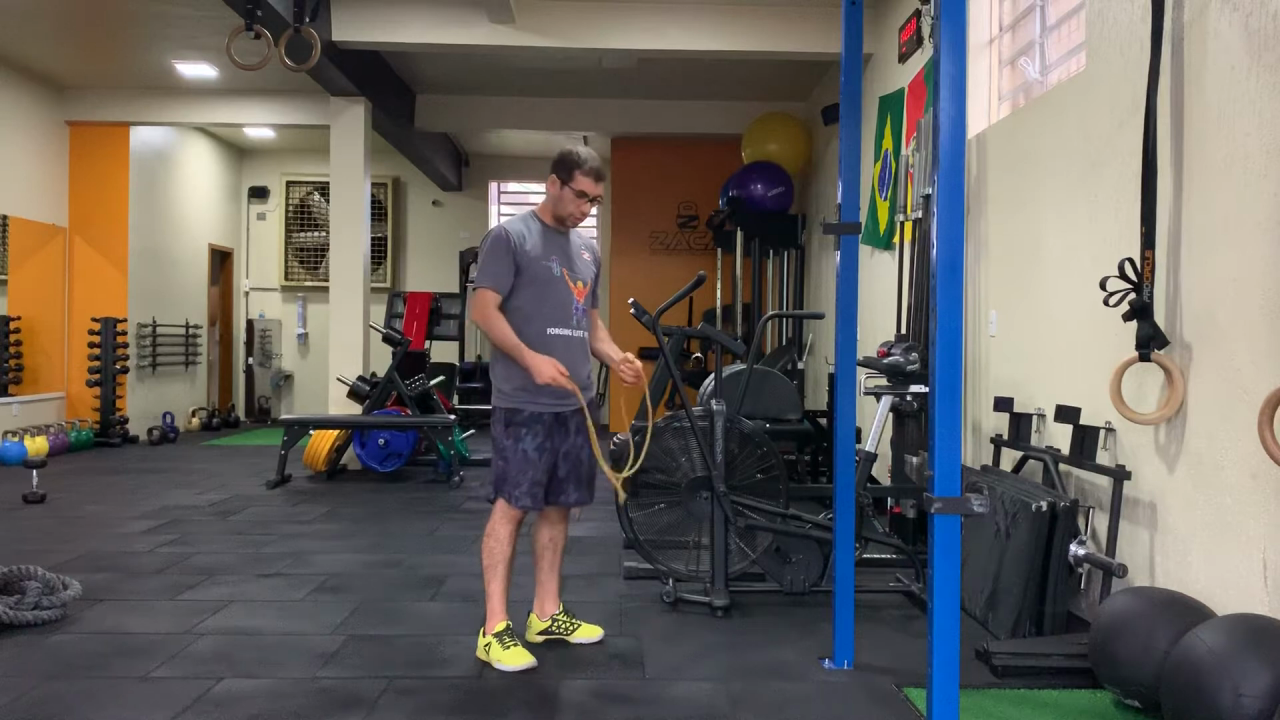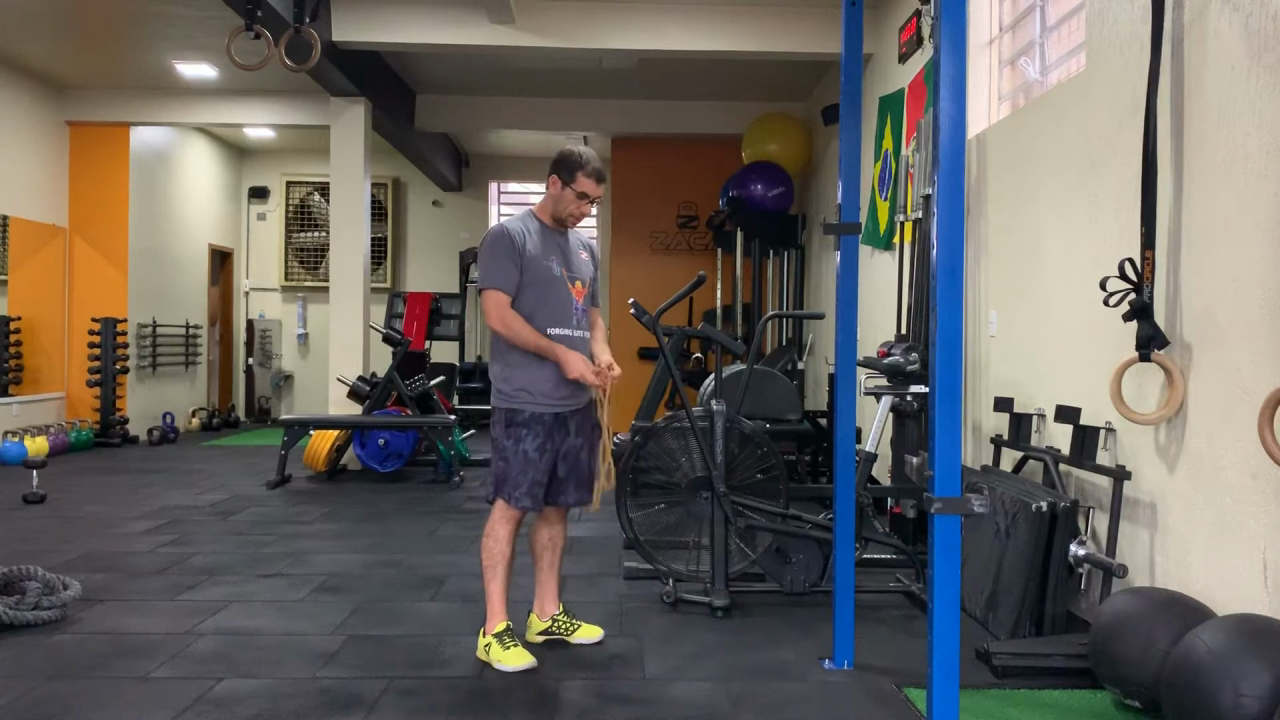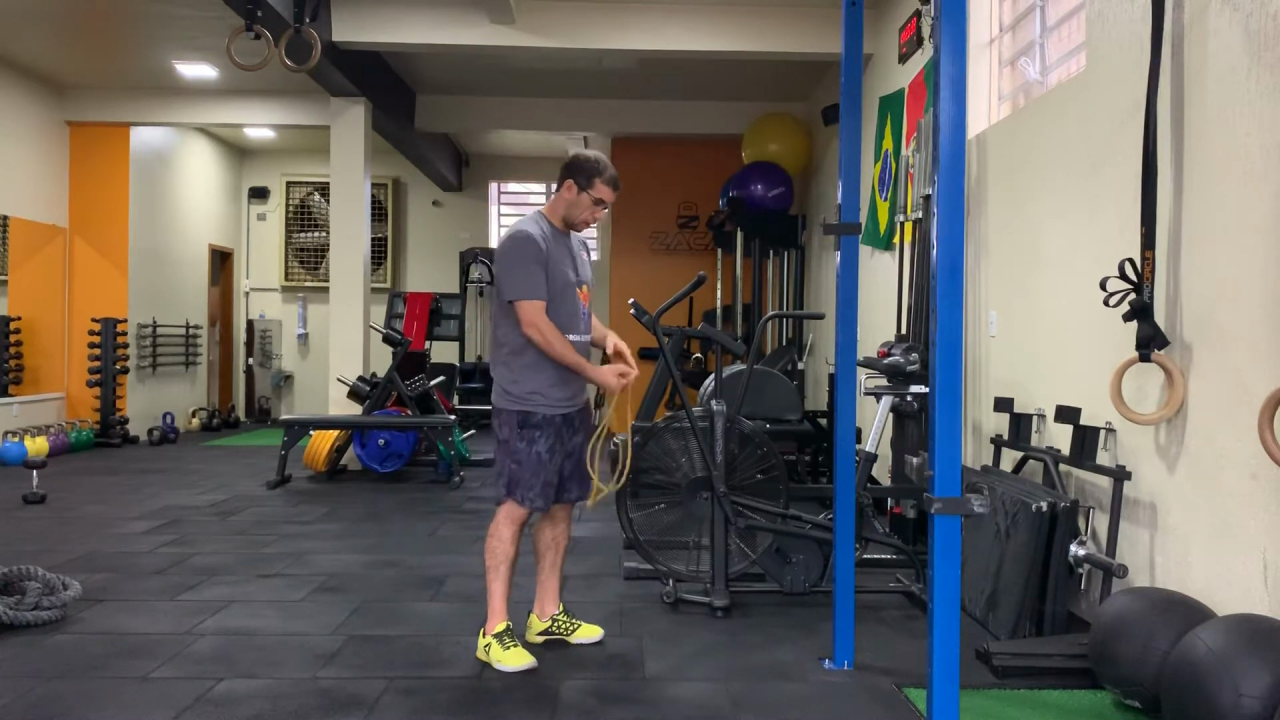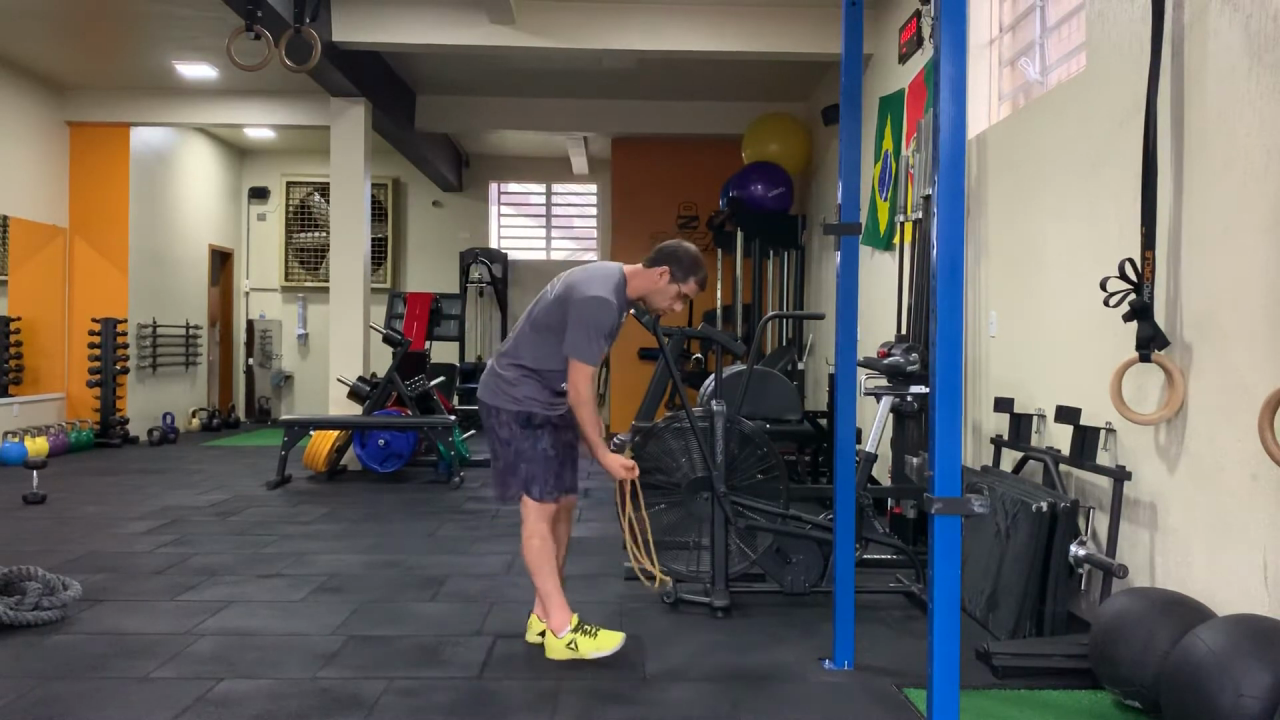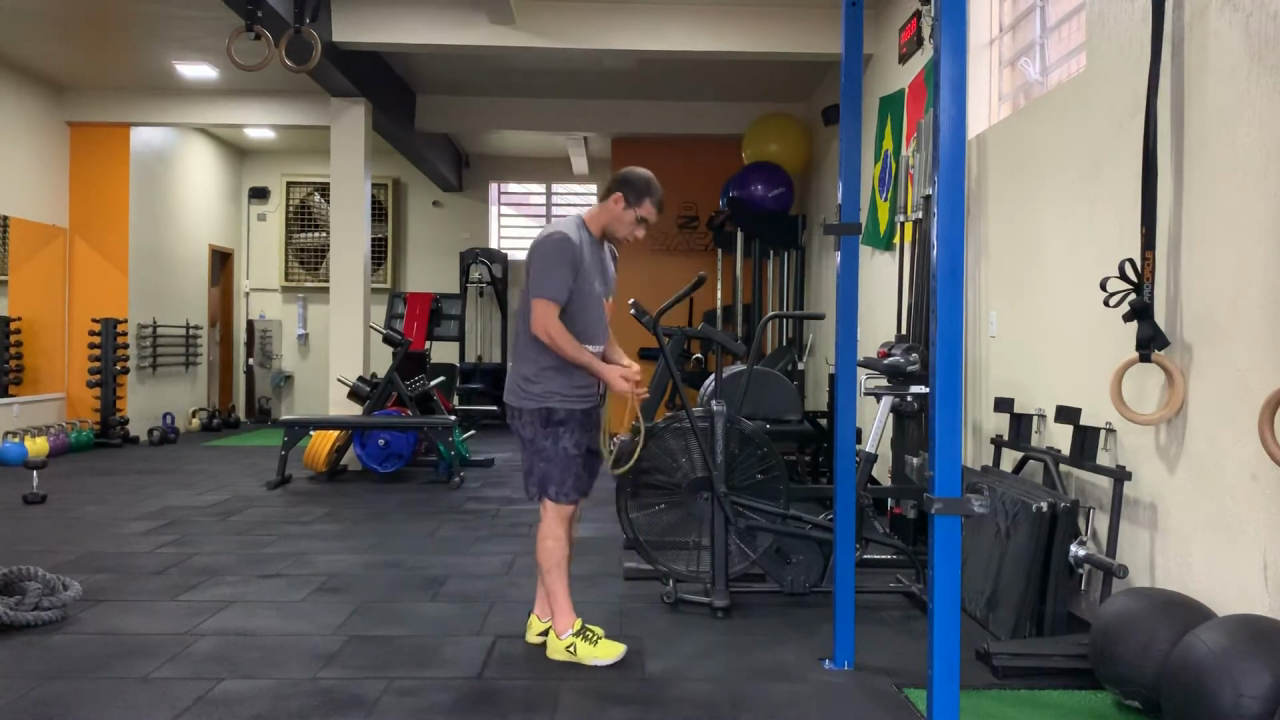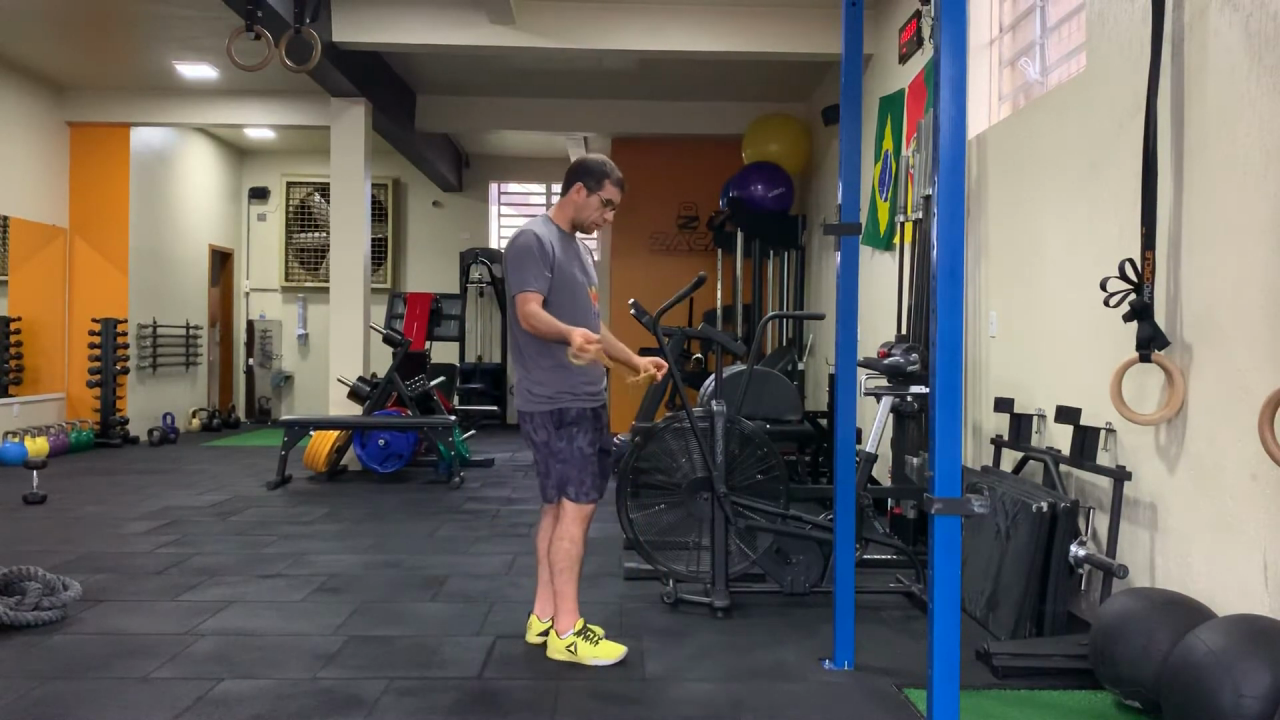
dt=0.7s
person 1, frame 1
left shoulder: (587, 249)
right shoulder: (509, 237)
right elbow: (484, 308)
left wrist: (614, 356)
right wrist: (529, 357)
left hip: (575, 404)
right hip: (524, 403)
left knee: (558, 508)
right knee: (511, 507)
left ankle: (546, 614)
right ankle: (494, 629)
person 1, frame 2
left shoulder: (585, 248)
right shoulder: (509, 236)
right elbow: (497, 314)
left wrist: (601, 353)
right wrist: (562, 354)
left hip: (574, 404)
right hip: (525, 403)
left knee: (556, 507)
right knee: (510, 507)
left ankle: (547, 615)
right ankle: (495, 628)
person 1, frame 3
left shoulder: (577, 244)
right shoulder: (524, 240)
right elbow: (534, 324)
left wrist: (608, 336)
right wrist: (594, 373)
left hip: (570, 403)
right hip: (530, 404)
left knee: (560, 507)
right knee: (516, 509)
left ankle: (547, 614)
right ankle: (495, 630)
person 1, frame 4
left shoulder: (618, 289)
right shoulder: (598, 298)
right elbow: (579, 384)
left wrist: (591, 419)
right wrist: (602, 454)
left hip: (549, 400)
right hip: (516, 398)
left knee: (562, 504)
right knee: (539, 507)
left ankle: (544, 615)
right ankle: (561, 629)
person 1, frame 5
left shoulder: (604, 251)
right shoulder: (561, 242)
right elbow: (544, 324)
left wrist: (621, 362)
right wrist: (602, 372)
left hip: (577, 399)
right hip: (544, 401)
left knee: (565, 505)
right knee: (557, 508)
left ankle: (544, 615)
right ankle: (564, 631)
person 1, frame 6
left shoulder: (579, 248)
right shoulder: (533, 241)
right elbow: (528, 311)
left wrist: (635, 360)
right wrist: (566, 333)
left hip: (583, 400)
right hip: (555, 404)
left knee: (559, 505)
right knee: (576, 507)
left ankle: (545, 616)
right ankle: (566, 631)
